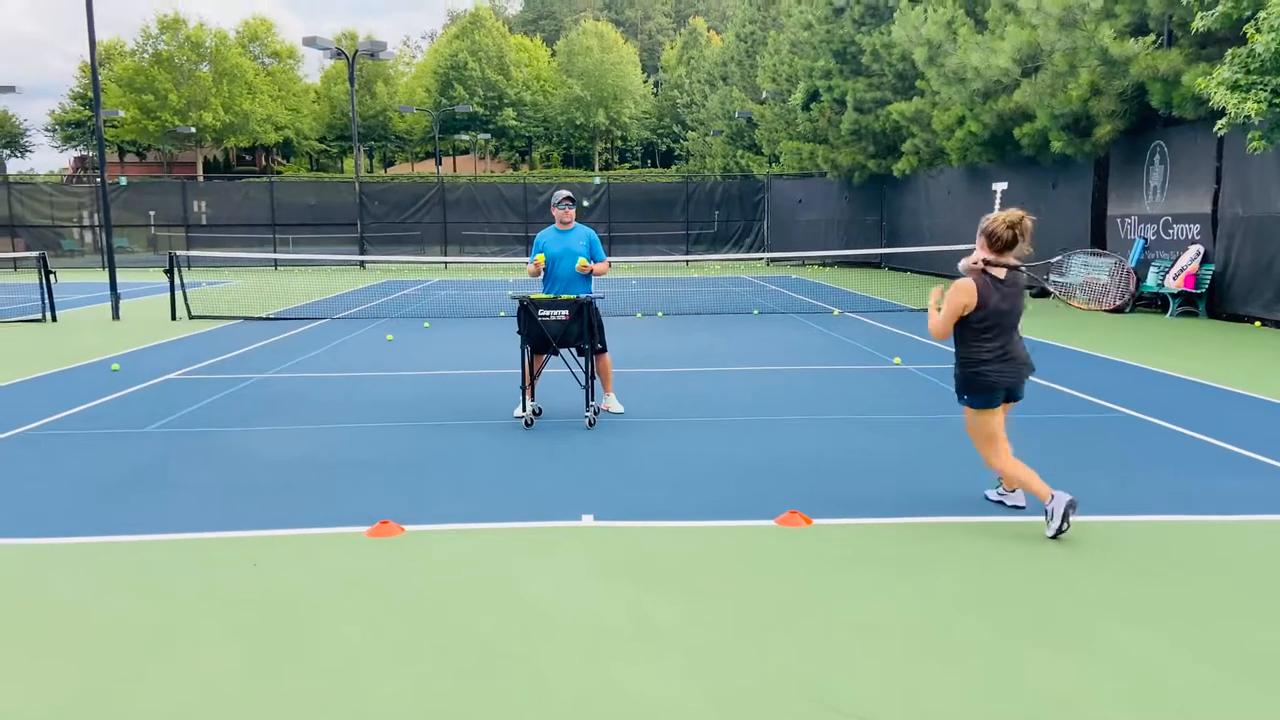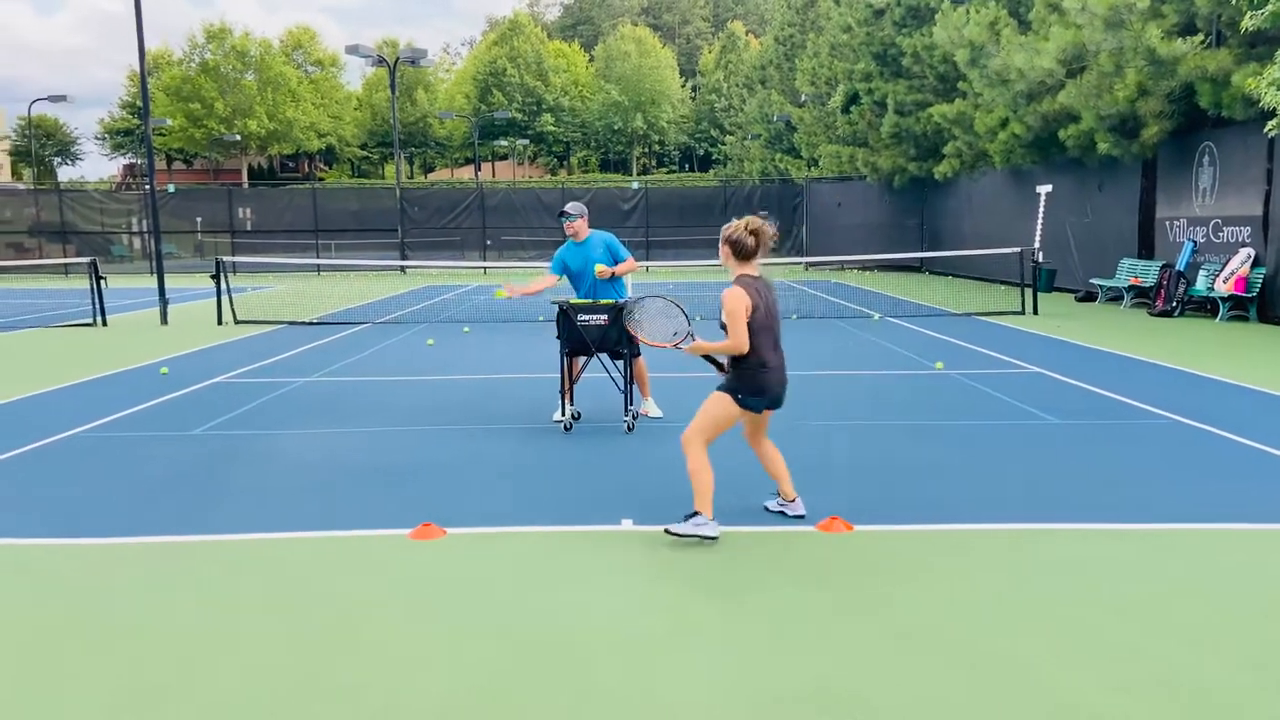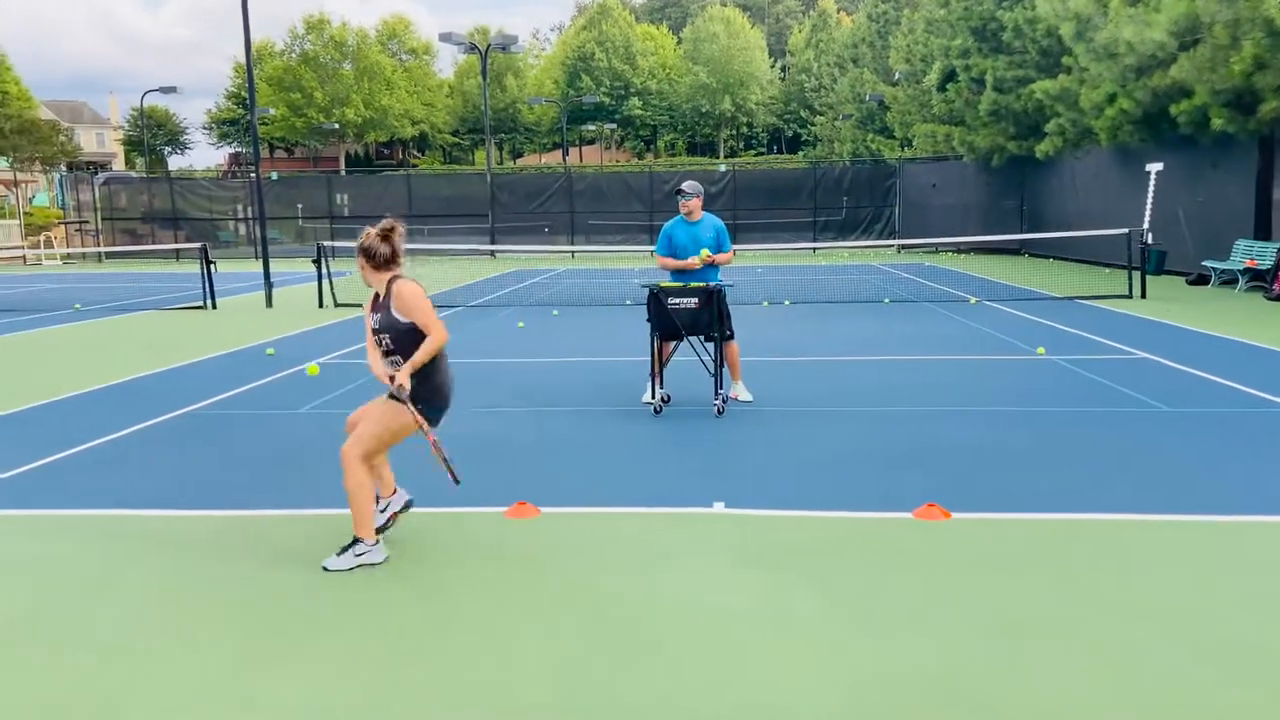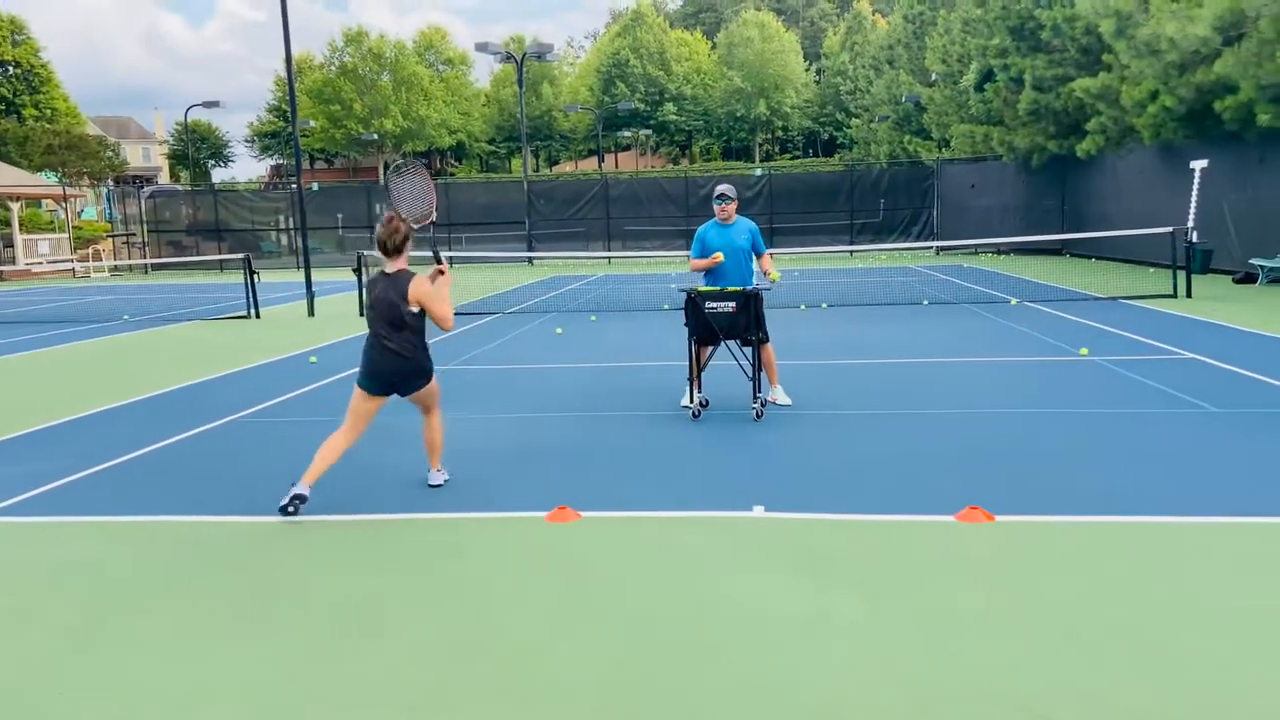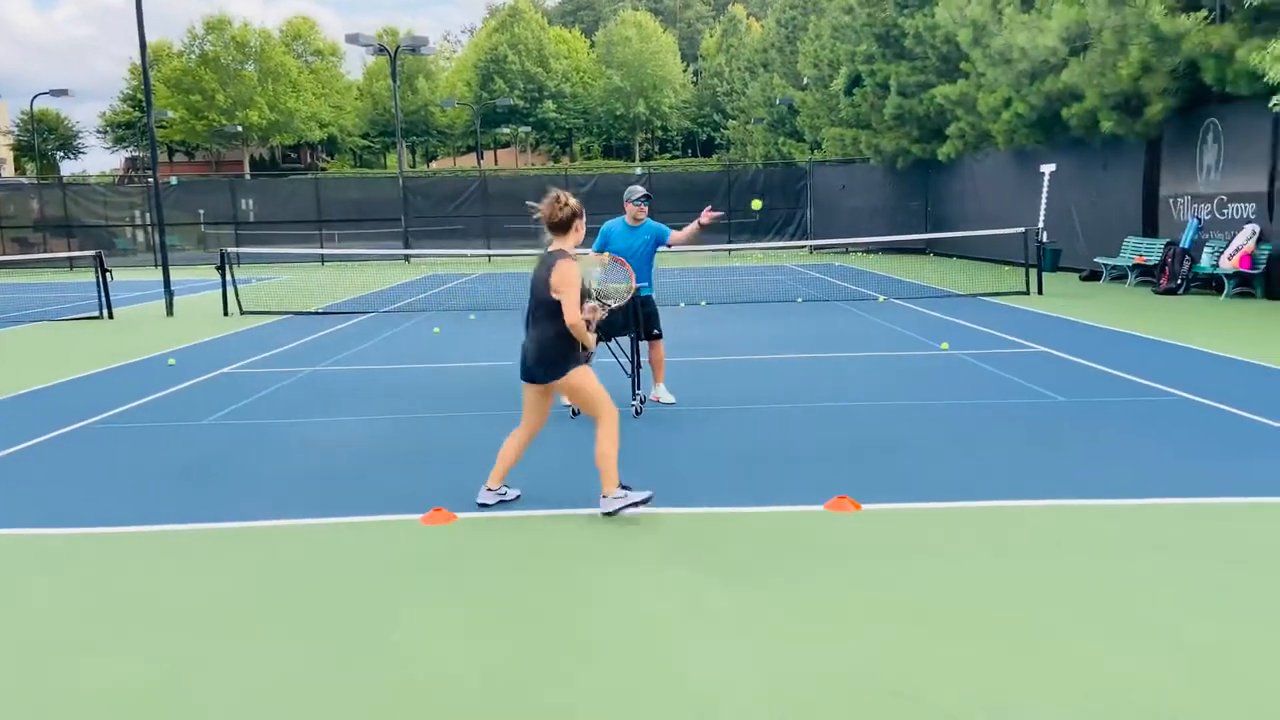
dt=1s
person 1, frame 1
left shoulder: (965, 287)
right shoulder: (1017, 277)
left elbow: (938, 333)
left wrist: (933, 305)
right wrist: (970, 265)
left hip: (978, 378)
right hip: (1014, 371)
left knee: (996, 455)
right knee: (993, 433)
left ankle: (1053, 499)
right ankle: (1010, 489)
person 1, frame 2
left shoulder: (734, 293)
right shoulder: (765, 285)
left elbow: (740, 345)
left wrist: (704, 348)
left hip: (747, 381)
right hip: (774, 380)
left knee: (692, 441)
right knee: (757, 438)
left ankle: (704, 517)
right ankle: (790, 500)
person 1, frame 3
left shoulder: (404, 289)
right shoulder: (374, 303)
left elbow: (439, 335)
right elbow: (375, 351)
left wrist: (406, 370)
right wrist: (387, 375)
left hip: (424, 393)
right hip: (407, 391)
left knee: (351, 454)
right knee: (356, 424)
left ankle: (366, 543)
right ankle: (391, 496)
person 1, frame 4
left shoulder: (373, 282)
right shoulder: (417, 284)
right elbow: (446, 323)
right wrist: (444, 286)
left hip: (375, 366)
right hip: (413, 368)
left knee: (346, 433)
right knee: (431, 410)
left ankle: (302, 487)
right ankle: (436, 471)
person 1, frame 5
left shoulder: (545, 260)
right shoulder: (567, 267)
right elbow: (572, 321)
left wrist: (585, 312)
right wrist: (589, 340)
left hip: (533, 354)
right hip: (558, 356)
left knee: (529, 426)
right knee: (608, 417)
left ankle: (491, 489)
right ankle: (611, 494)
person 2, frame 1
left shoulder: (588, 234)
right shoulder: (543, 237)
left elbow: (604, 266)
right elbow: (531, 270)
left wrist: (591, 269)
right wrist: (535, 267)
left knee: (600, 351)
right knee: (536, 352)
left ankle: (608, 397)
right ankle: (527, 400)
person 2, frame 2
left shoulder: (606, 239)
right shoulder: (564, 252)
left elbow: (631, 264)
right elbow: (549, 280)
left wrist: (612, 272)
right wrist: (521, 290)
left knee: (634, 355)
right knee: (571, 355)
left ankle: (647, 401)
right ankle: (565, 404)
person 2, frame 3
left shoulder: (716, 224)
right shoulder: (670, 227)
left elbow: (729, 256)
right elbow: (661, 260)
left wrist: (712, 259)
right wrist: (684, 264)
left knee: (728, 338)
right knee: (664, 338)
left ankle: (737, 386)
right ankle: (654, 386)
person 2, frame 4
left shoulder: (749, 227)
right shoulder: (704, 231)
left elbow: (762, 255)
right elbow: (693, 264)
left wrist: (769, 270)
right wrist: (708, 262)
left knee: (763, 342)
right knee: (701, 344)
left ankle: (775, 389)
right ankle: (693, 390)
person 2, frame 5
left shoulder: (655, 229)
right shoulder: (609, 228)
left elbow: (679, 237)
right elbow: (594, 255)
left wrist: (698, 223)
left hip: (640, 296)
left knee: (655, 338)
left ankle: (659, 388)
